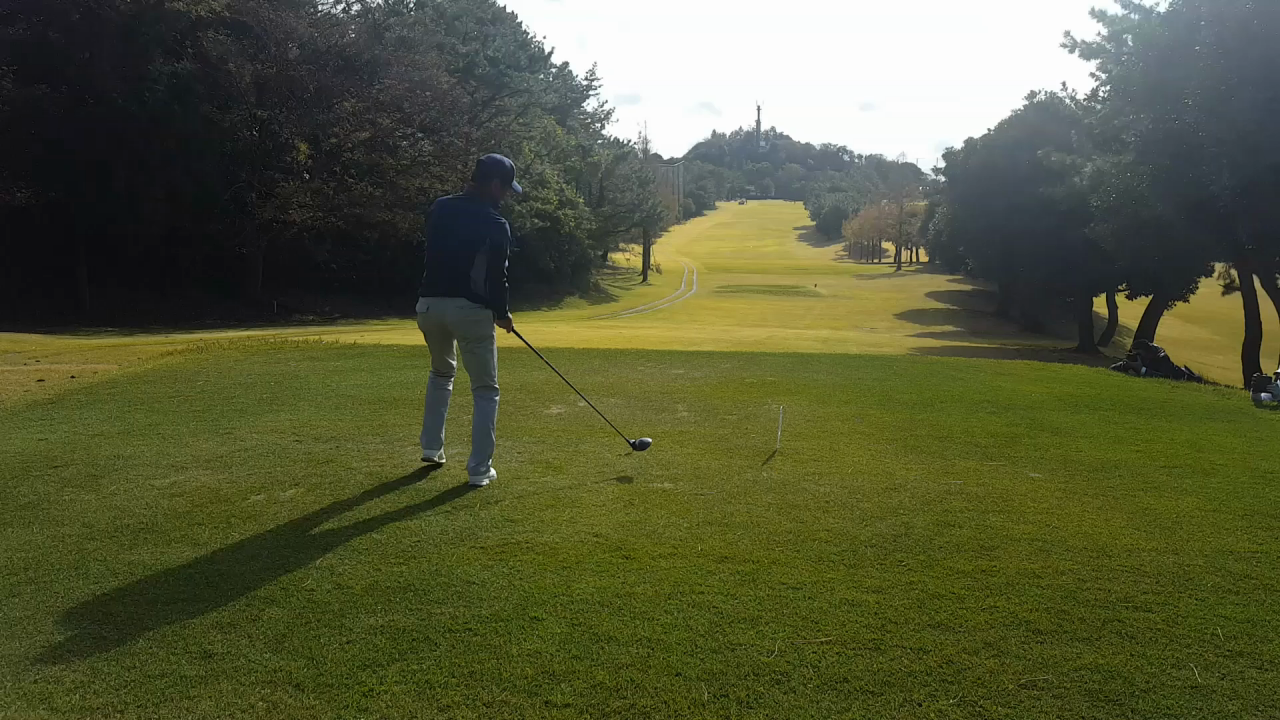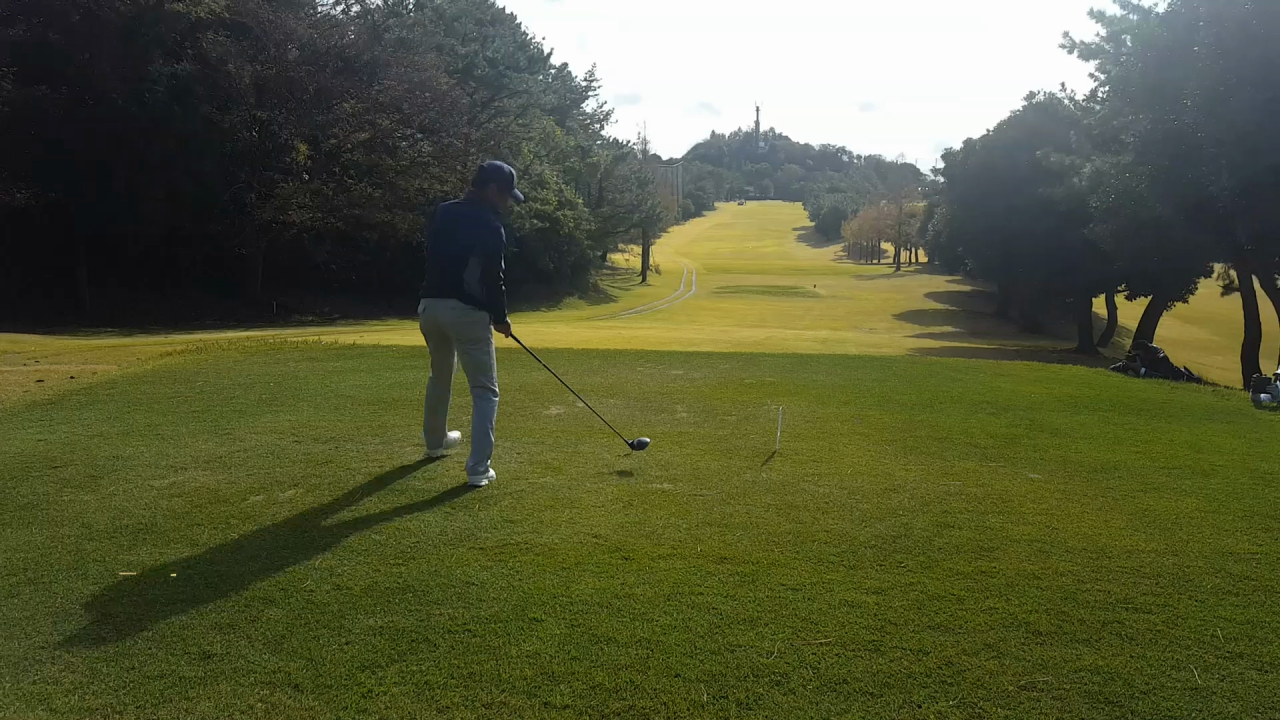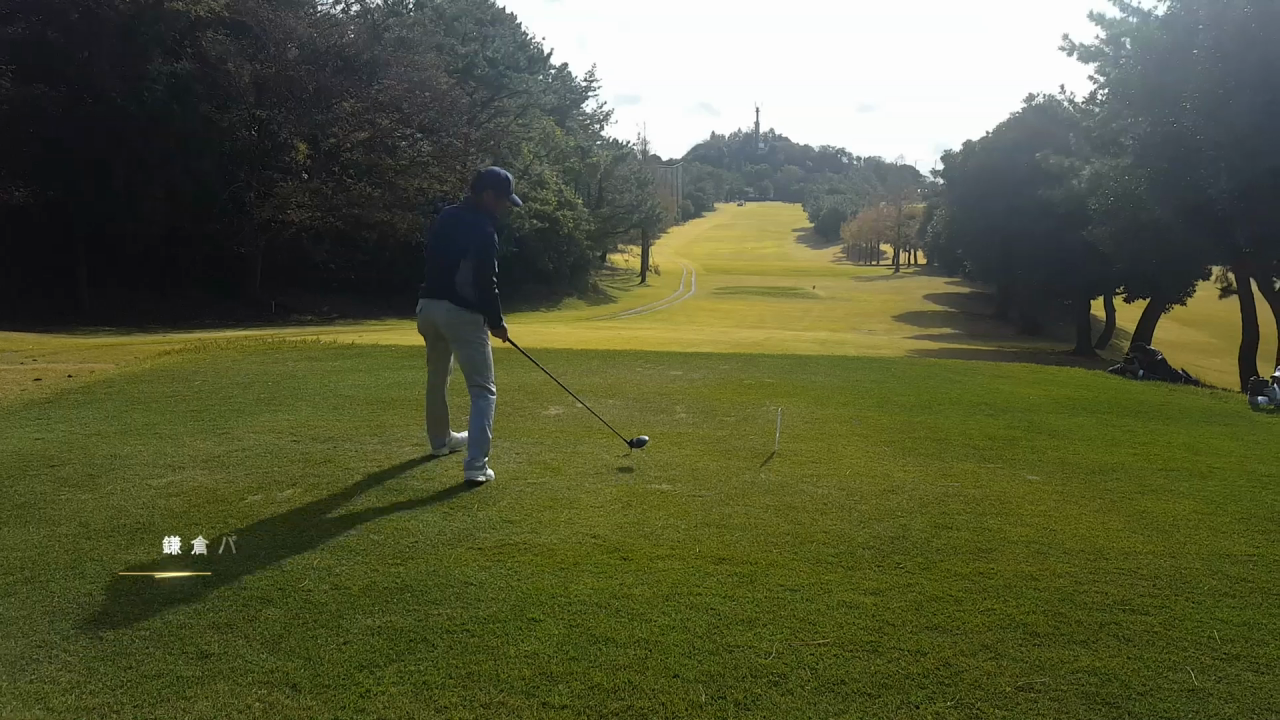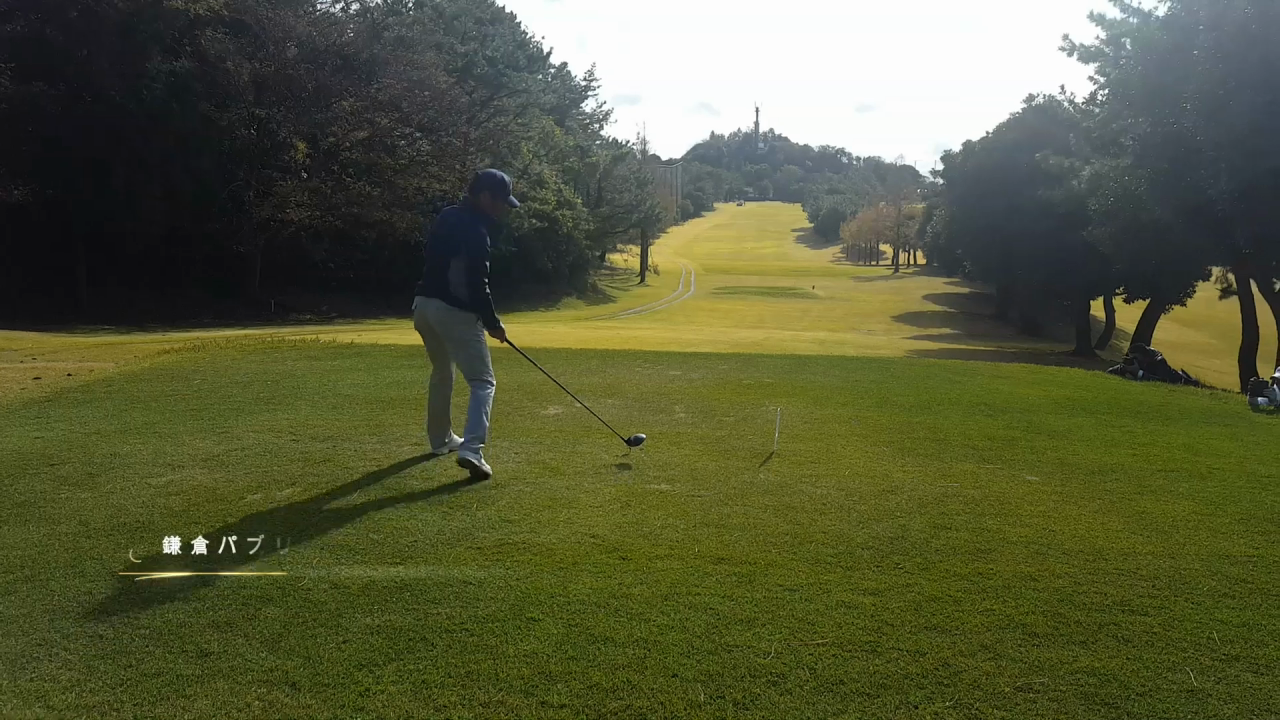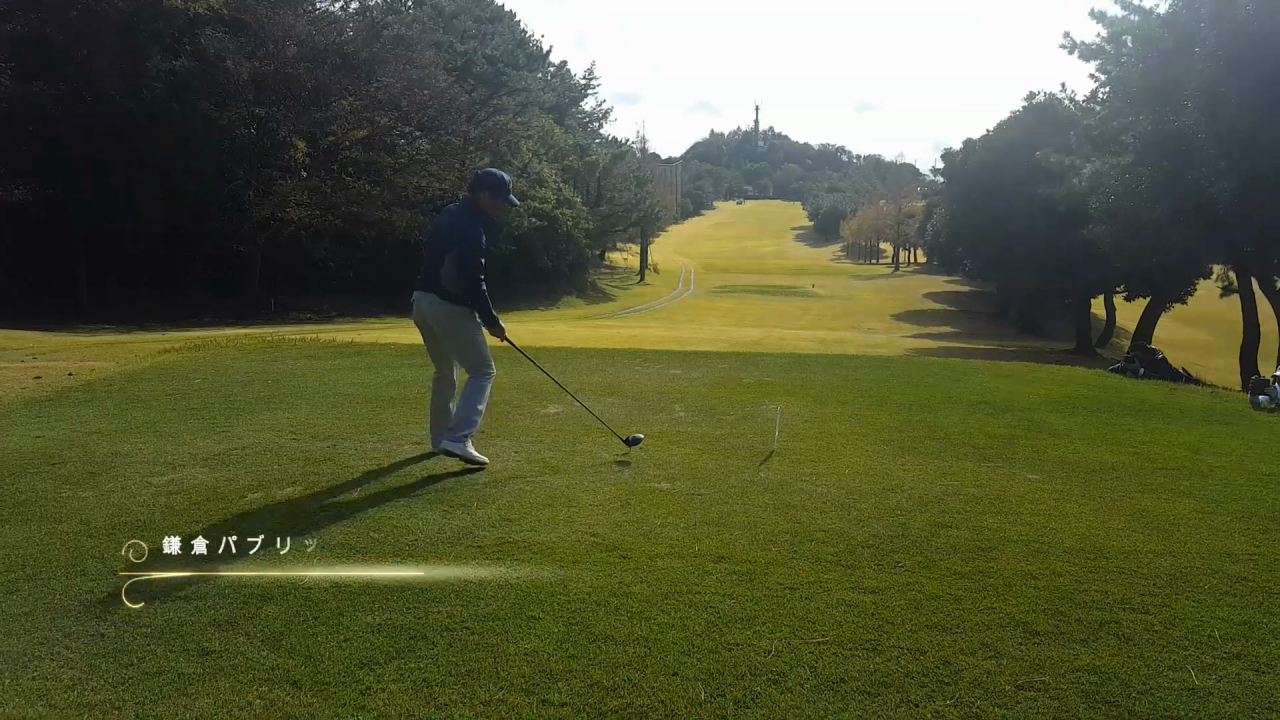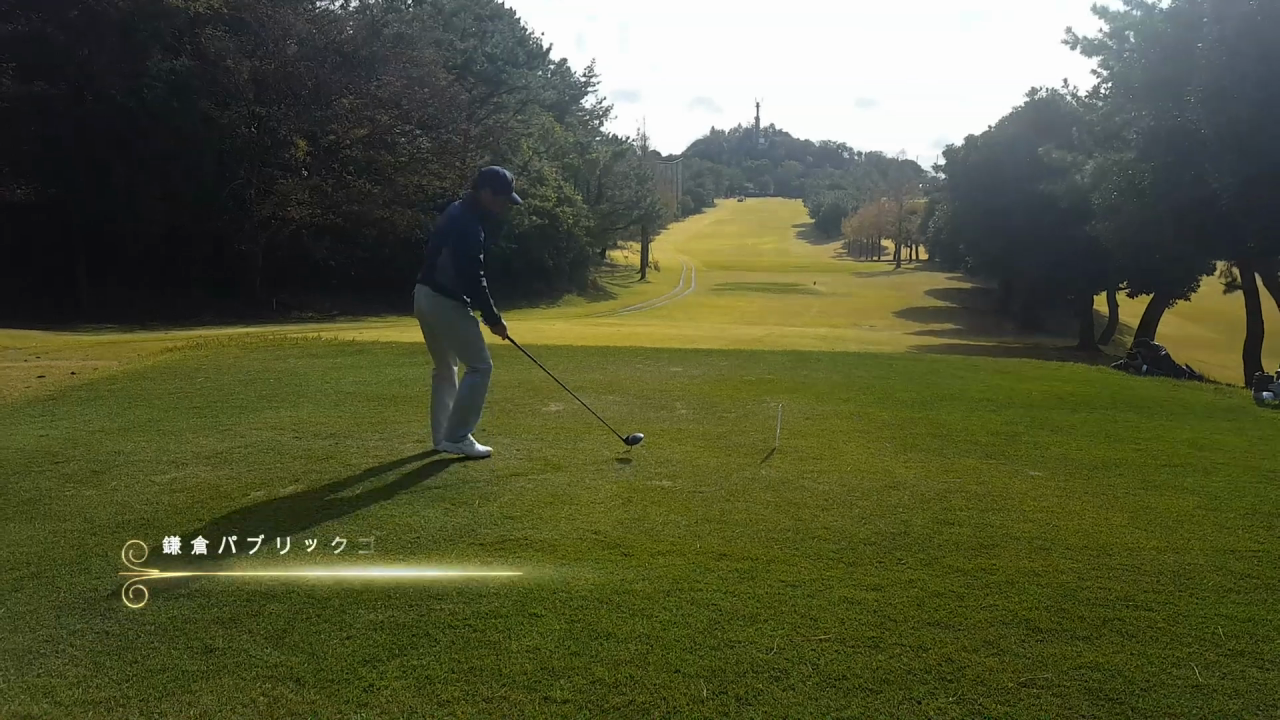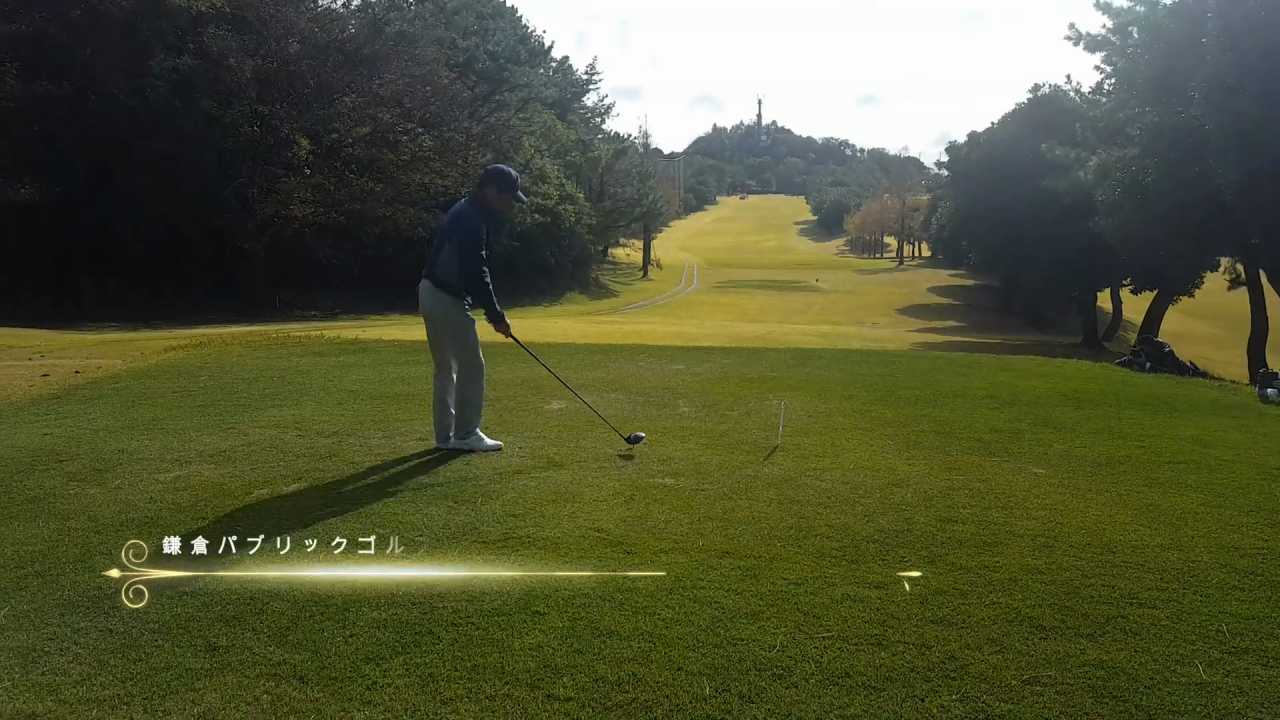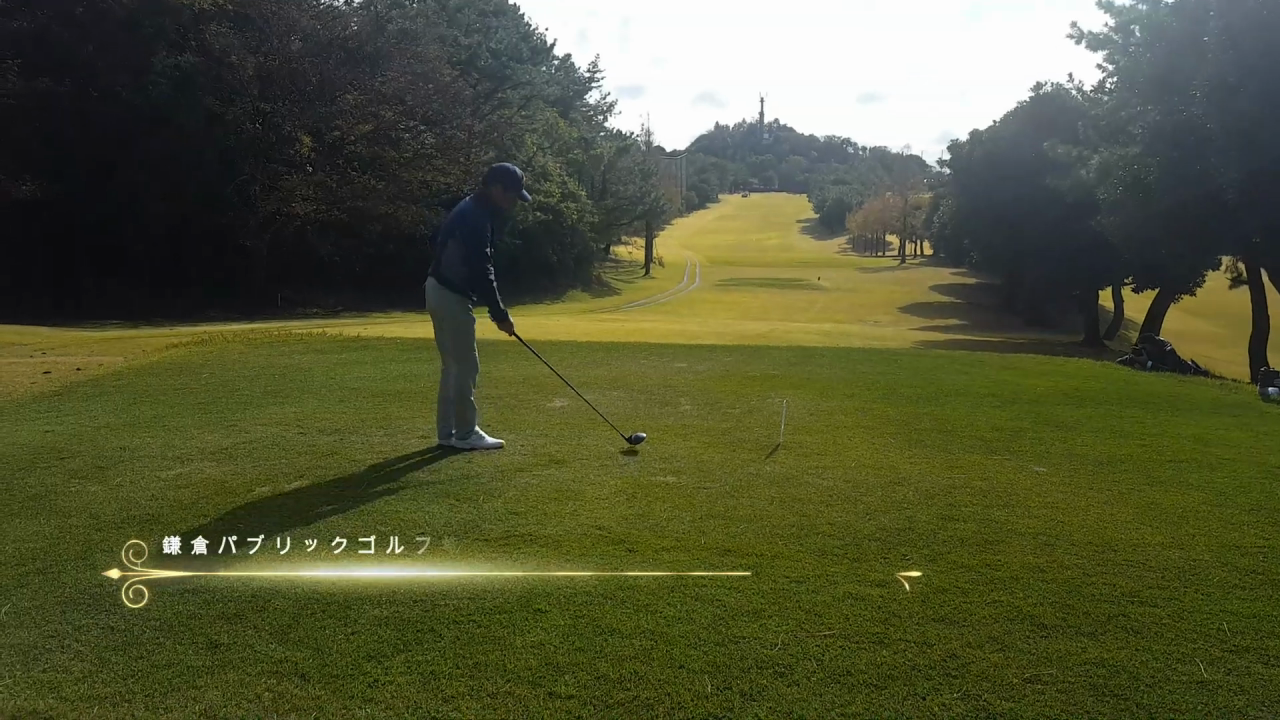
dt=0.1s
person 1, frame 1
left shoulder: (440, 207)
right shoulder: (495, 223)
left elbow: (433, 255)
right elbow: (497, 275)
right wrist: (502, 313)
left hip: (431, 303)
right hip: (470, 309)
left knee: (441, 374)
right knee: (485, 390)
left ankle: (431, 446)
right ankle: (479, 467)
person 1, frame 2
left shoulder: (443, 213)
right shoulder: (490, 228)
left elbow: (435, 259)
right elbow: (493, 279)
right wrist: (500, 317)
left hip: (431, 305)
right hip: (467, 311)
left knee: (439, 374)
right knee: (484, 390)
left ankle: (436, 441)
right ankle: (478, 467)
person 1, frame 3
left shoulder: (447, 217)
right shoulder: (482, 232)
right elbow: (486, 284)
right wrist: (496, 322)
left hip: (428, 306)
right hip: (460, 312)
left knee: (438, 376)
right knee: (482, 389)
left ankle: (441, 440)
right ankle: (476, 462)
person 1, frame 4
left shoulder: (447, 218)
right shoulder: (475, 232)
right elbow: (477, 283)
right wrist: (492, 322)
left hip: (425, 304)
right hip: (454, 311)
left knee: (441, 375)
right knee: (482, 382)
left ankle: (440, 440)
right ankle: (472, 450)
person 1, frame 5
left shoulder: (454, 215)
right shoulder: (469, 228)
right elbow: (473, 281)
left wrist: (484, 316)
right wrist: (491, 320)
left hip: (424, 301)
right hip: (447, 306)
left knee: (445, 371)
right knee: (482, 371)
left ankle: (442, 437)
right ankle: (456, 438)
person 1, frame 6
left shoulder: (459, 213)
right shoulder: (467, 225)
right elbow: (473, 277)
left wrist: (488, 313)
right wrist: (493, 318)
left hip: (426, 296)
right hip: (445, 301)
left knee: (444, 369)
right knee: (479, 367)
left ankle: (443, 436)
right ankle: (458, 435)
person 1, frame 7
left shoulder: (469, 213)
right shoulder: (470, 221)
right elbow: (476, 274)
left wrist: (491, 311)
right wrist: (496, 316)
left hip: (435, 292)
right hip: (447, 297)
left knee: (446, 367)
right knee: (471, 366)
left ankle: (446, 434)
right ankle: (465, 434)
person 1, frame 8
left shoulder: (474, 210)
right shoulder: (475, 219)
left elbow: (477, 267)
right elbow: (481, 272)
left wrist: (496, 310)
right wrist: (500, 314)
left hip: (442, 290)
right hip: (451, 295)
left knee: (454, 364)
right knee: (466, 366)
left ankle: (448, 431)
right ankle: (465, 433)
